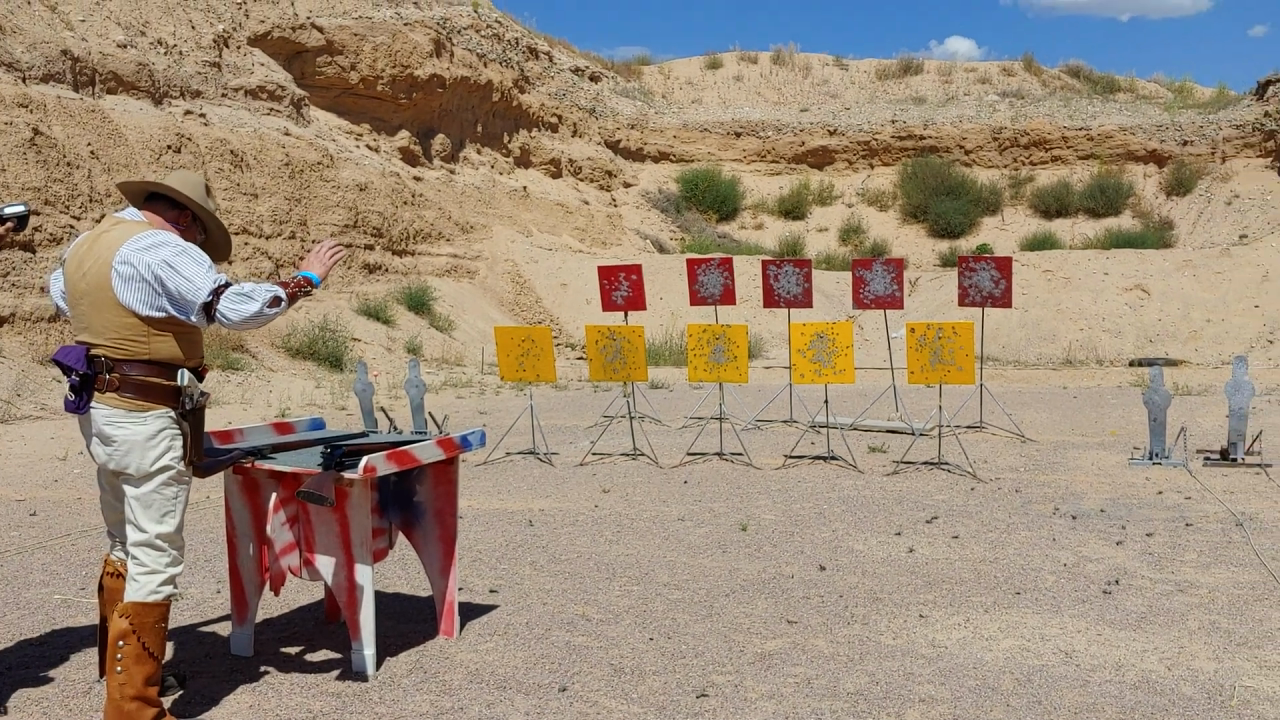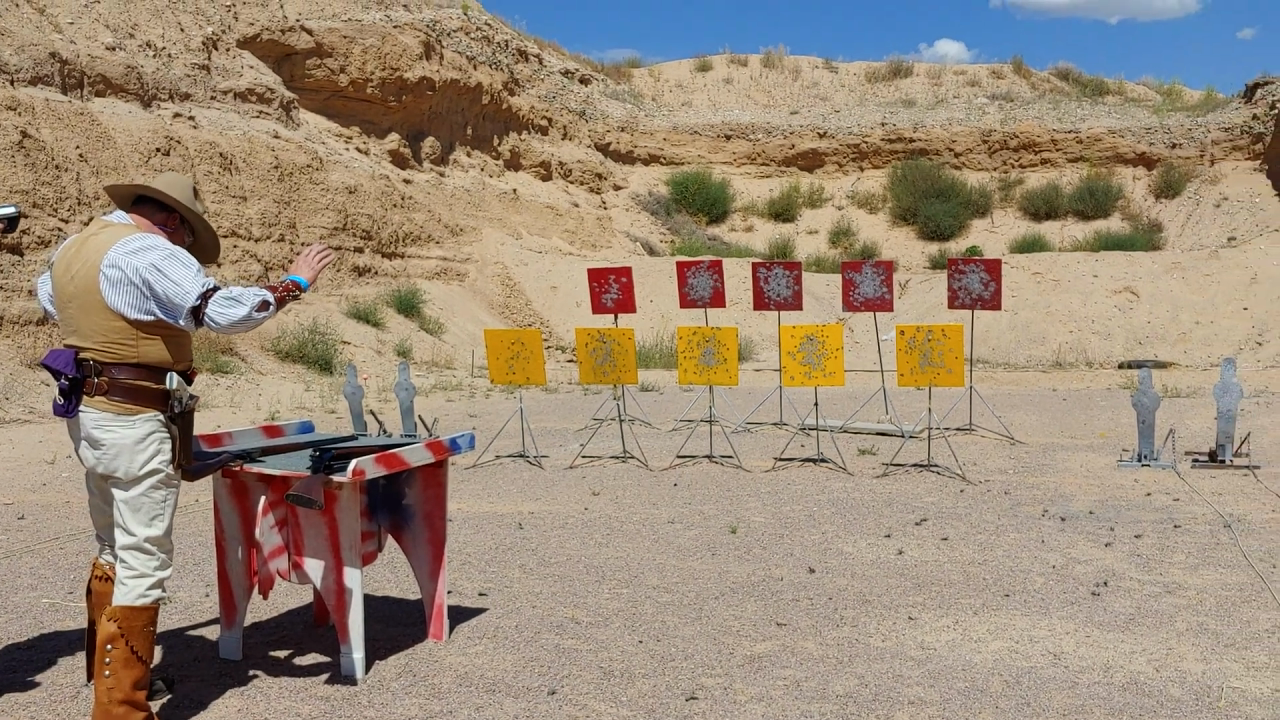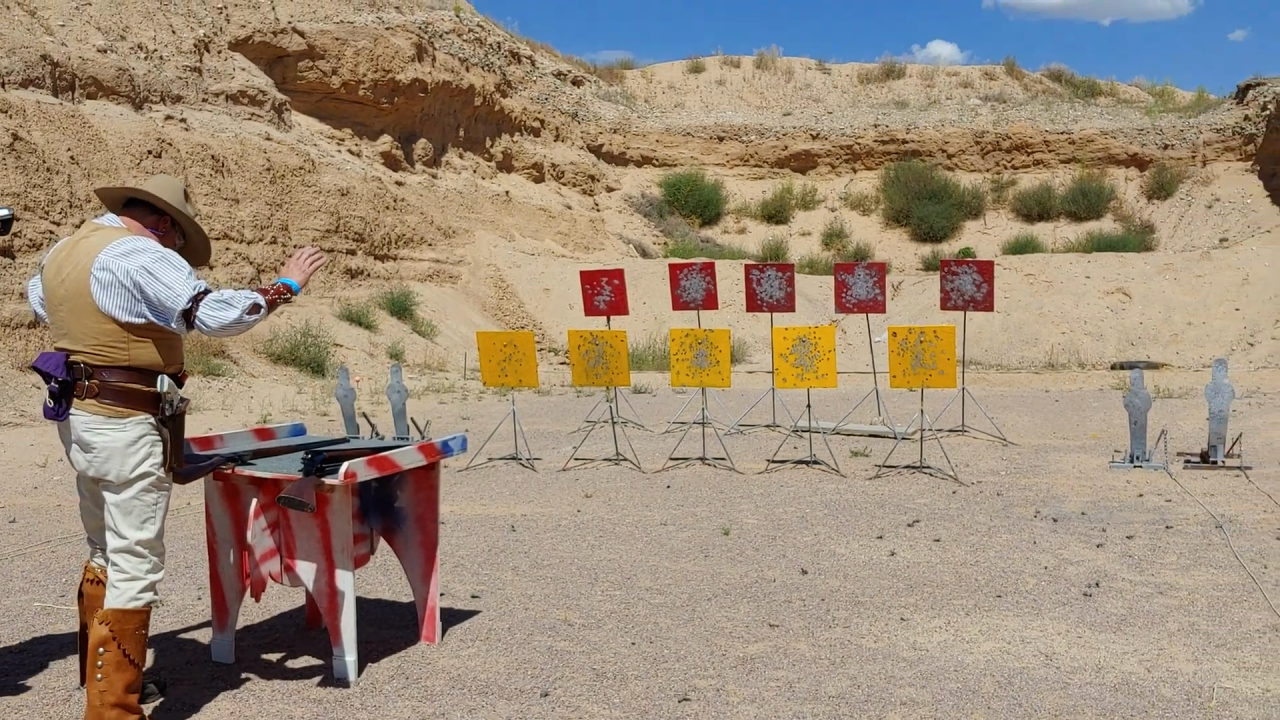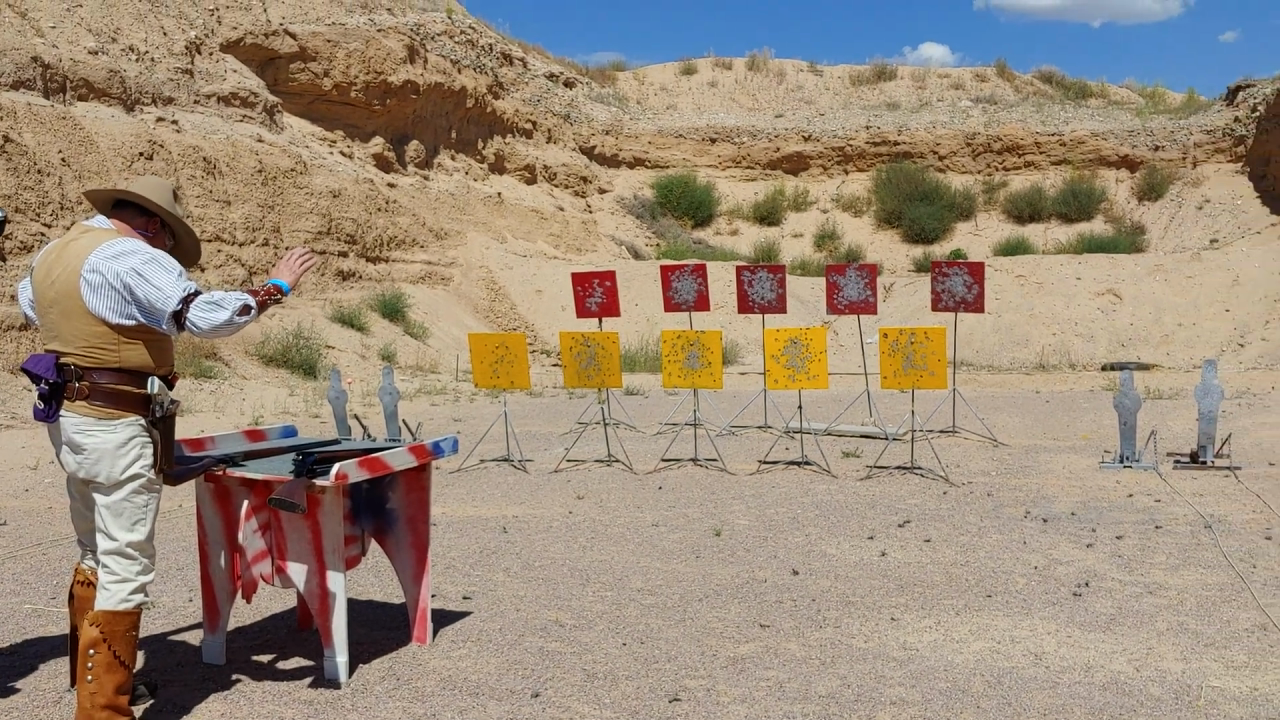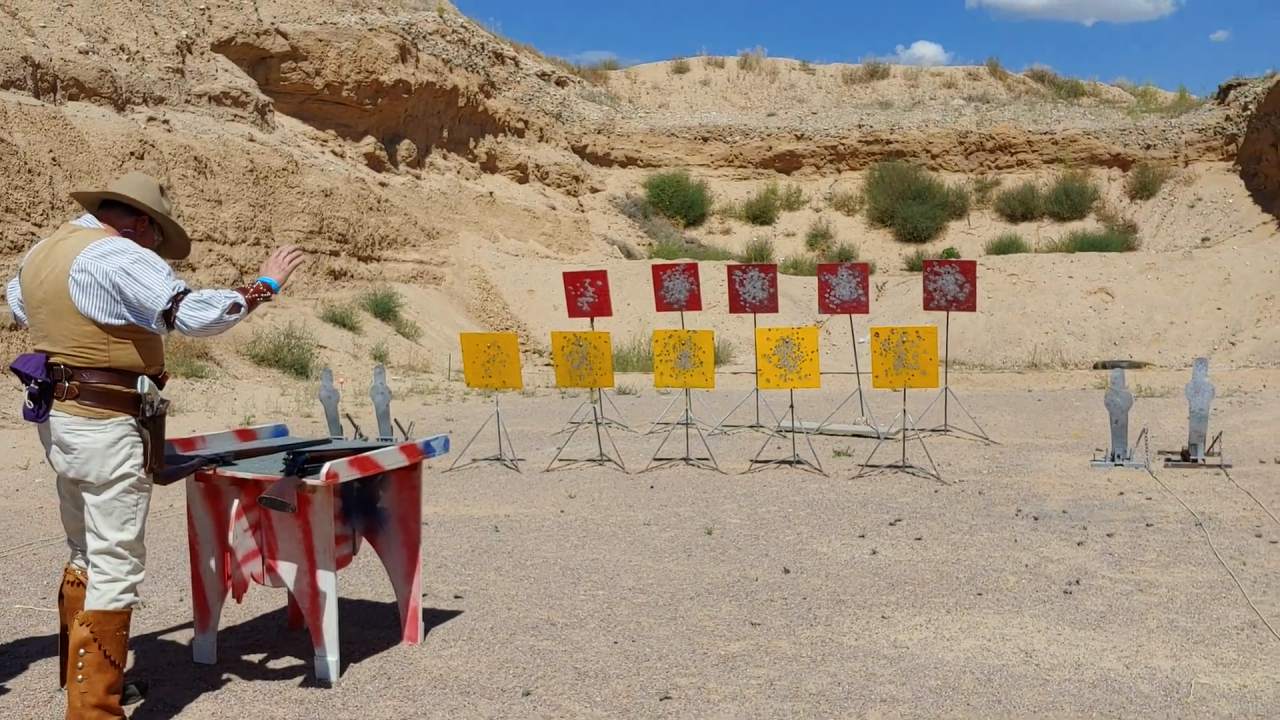
dt=0.1s
person 1, frame 1
left shoulder: (84, 244)
right shoulder: (161, 250)
left elbow: (60, 294)
right elbow: (236, 307)
right wrist: (305, 279)
left hip: (101, 408)
right hip: (145, 417)
left knee: (124, 548)
right knee: (154, 560)
left ankle: (120, 671)
person 1, frame 2
left shoulder: (71, 247)
right shoulder: (150, 254)
left elbow: (49, 298)
right elbow: (224, 310)
right wrist: (293, 283)
left hip: (89, 411)
right hip: (134, 420)
left knee: (113, 551)
right knee: (143, 563)
left ankle: (109, 675)
person 1, frame 3
left shoulder: (61, 250)
right shoulder: (140, 257)
left elbow: (39, 301)
right elbow: (215, 313)
right wrist: (285, 286)
left hip: (81, 414)
right hip: (125, 423)
left knee: (104, 554)
right knee: (134, 566)
person 1, frame 4
left shoulder: (51, 252)
right shoulder: (130, 257)
left elbow: (30, 304)
right elbow: (206, 314)
right wrist: (275, 287)
left hip: (70, 415)
right hip: (115, 424)
left knee: (96, 556)
right knee: (125, 568)
person 1, frame 5
right shoulder: (118, 257)
right elbow: (195, 313)
right wrist: (265, 284)
left hip: (61, 416)
right hip: (105, 424)
left knee: (86, 556)
right knee: (115, 568)
